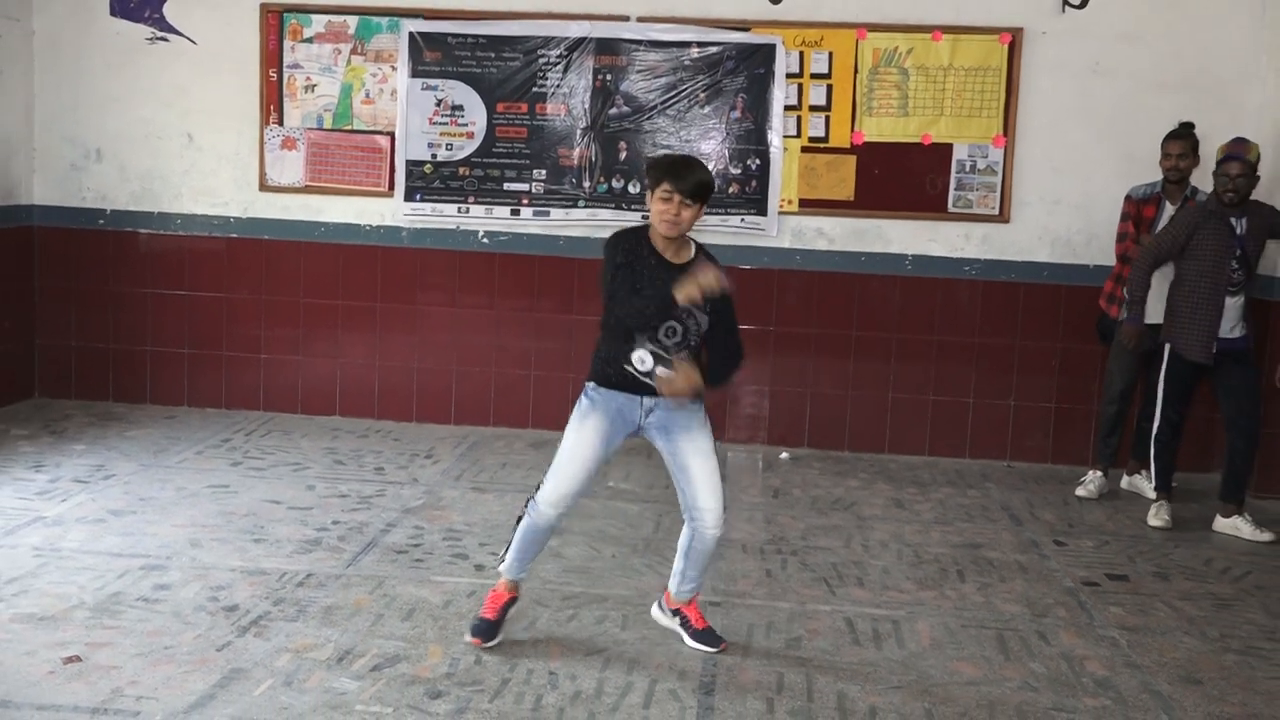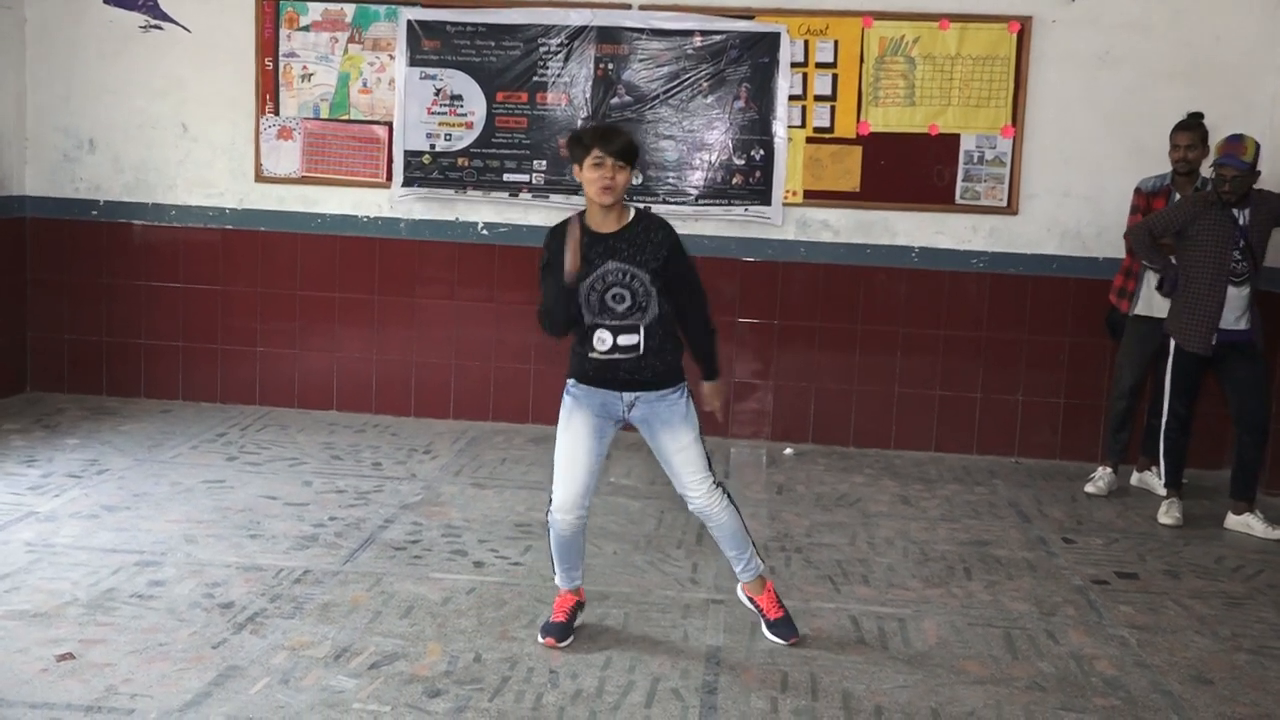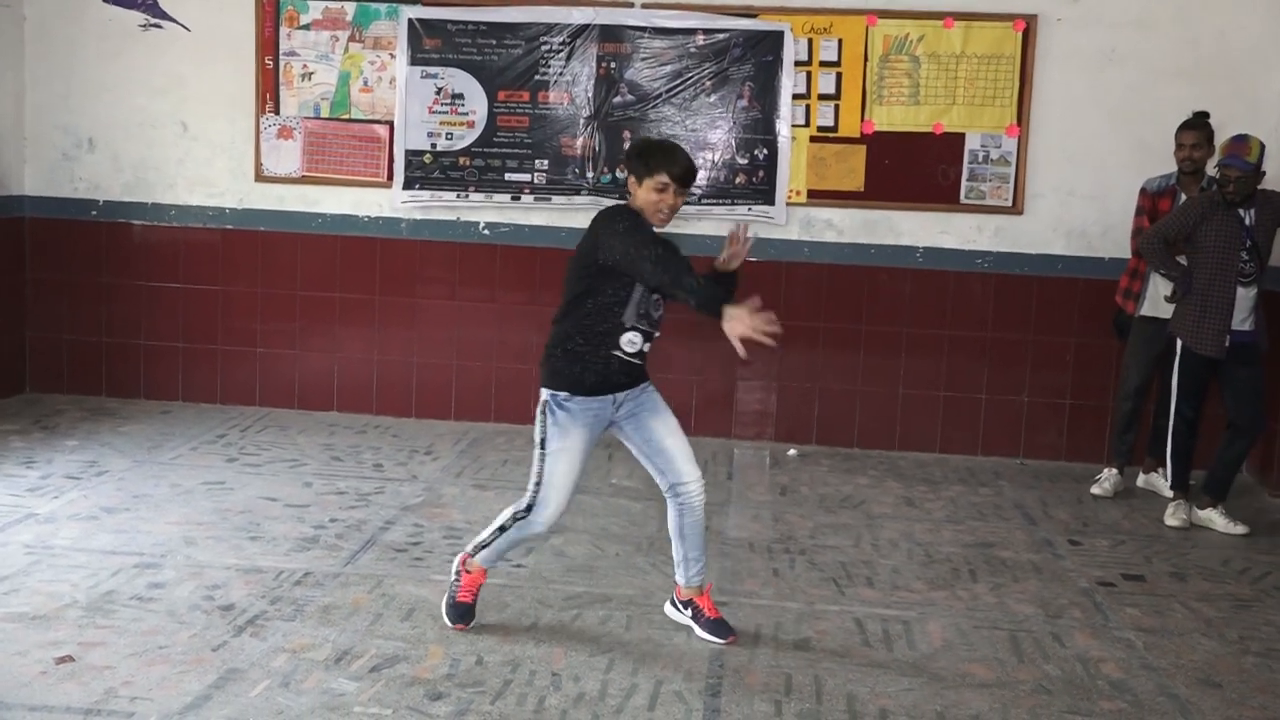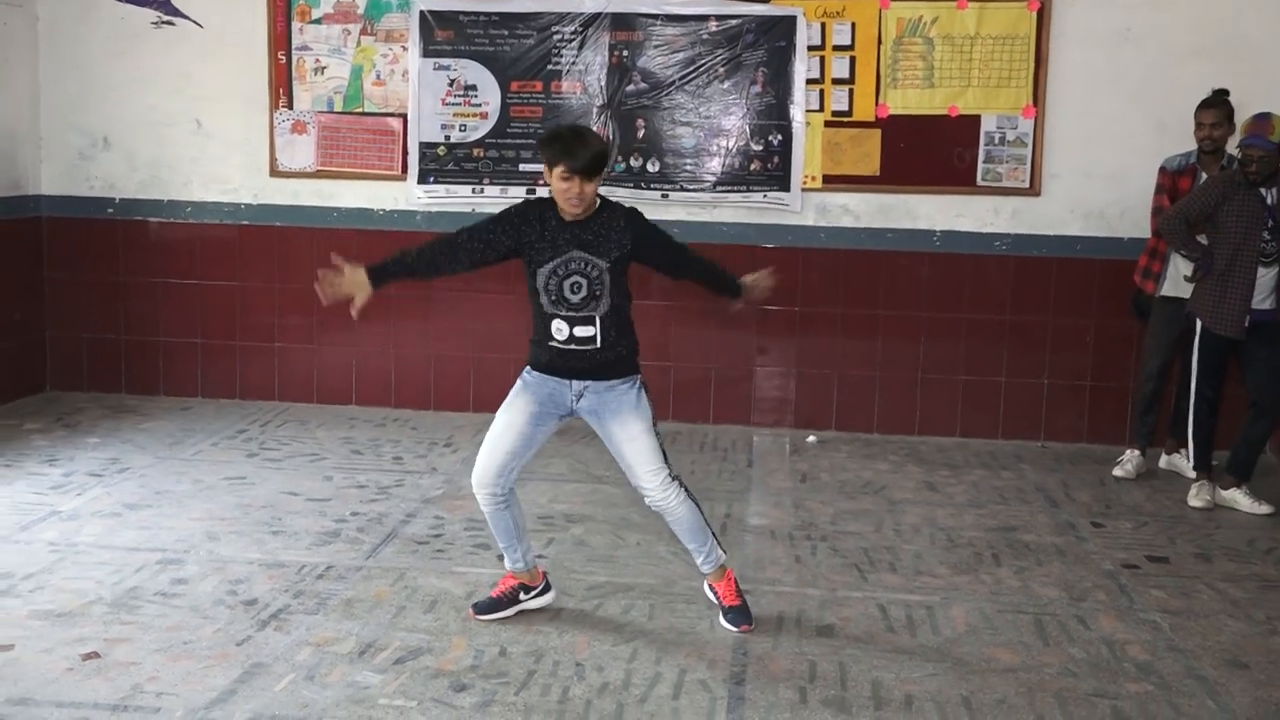
dt=0.5s
person 1, frame 1
left shoulder: (709, 272)
right shoulder: (624, 247)
left elbow: (727, 351)
right elbow: (625, 316)
left wrist: (698, 375)
right wrist: (678, 294)
left hip: (677, 402)
right hip: (610, 394)
left knee: (708, 517)
right knee: (553, 498)
left ankle: (679, 602)
right ankle: (505, 588)
person 1, frame 2
left shoulder: (657, 234)
right shoulder: (563, 240)
left elbow: (692, 302)
right elbow: (552, 323)
left wrist: (710, 371)
right wrist: (568, 276)
left hip: (661, 392)
right hip: (590, 392)
left knee: (705, 497)
right knee: (566, 507)
left ankle: (756, 588)
right ankle: (569, 595)
person 1, frame 3
left shoulder: (662, 249)
right shoulder: (615, 226)
left elbow: (697, 292)
right elbow: (663, 275)
left wrist: (726, 272)
right wrist: (723, 312)
left hip: (632, 391)
right hip: (574, 394)
left knee: (688, 485)
right knee: (544, 509)
left ankle: (690, 595)
right ankle: (472, 569)
person 1, frame 4
left shoulder: (625, 224)
right shoulder: (523, 223)
left elbow: (675, 258)
right elbow: (452, 252)
left wrist: (736, 288)
right wrist: (372, 277)
left hip: (613, 384)
right hip: (544, 379)
left knee: (658, 487)
right knee: (487, 479)
left ankle: (719, 576)
right ankle: (526, 579)
person 2, frame 1
right shoulder: (1194, 218)
right elbow: (1145, 260)
right wrist: (1134, 315)
left hip: (1235, 344)
right hip: (1186, 338)
left knee: (1246, 427)
right knee: (1169, 420)
left ankle: (1230, 512)
right ankle: (1161, 499)
person 2, frame 2
right shoulder: (1194, 208)
right elbow: (1138, 233)
right wrist: (1168, 270)
left hip: (1241, 335)
right hip: (1192, 329)
right knee: (1177, 415)
left ankle: (1242, 509)
right ankle: (1172, 496)
person 2, frame 3
right shoulder: (1200, 208)
right elbow: (1150, 242)
right wrist: (1181, 277)
left hip: (1244, 337)
right hip: (1198, 331)
left knee: (1248, 421)
right knee: (1184, 416)
left ankle: (1208, 503)
right ankle: (1179, 497)
person 2, frame 4
right shoulder: (1222, 186)
right elbow: (1171, 222)
right wrist: (1201, 257)
right hip: (1218, 311)
right knee: (1204, 396)
left ankle: (1232, 483)
right ankle: (1202, 478)
person 3, frame 1
right shoulder: (1138, 198)
right elbow: (1125, 251)
left knee: (1158, 397)
right knee: (1116, 392)
left ankle: (1136, 470)
right ankle: (1099, 471)
person 3, frame 2
right shoulder: (1148, 189)
right elbow: (1135, 244)
left wrist: (1165, 240)
right hip: (1144, 307)
left knee: (1168, 392)
right knee: (1126, 387)
left ankle: (1146, 466)
right ankle: (1108, 467)
person 3, frame 3
right shoulder: (1154, 189)
right elbow: (1140, 245)
right hip: (1151, 306)
left knee: (1175, 394)
right knee: (1132, 387)
left ankle: (1153, 468)
right ankle: (1115, 468)
person 3, frame 4
right shoulder: (1173, 168)
right elbow: (1160, 224)
right hip: (1171, 286)
left knee: (1197, 373)
right knee: (1153, 368)
left ankle: (1175, 448)
right ankle: (1136, 449)
